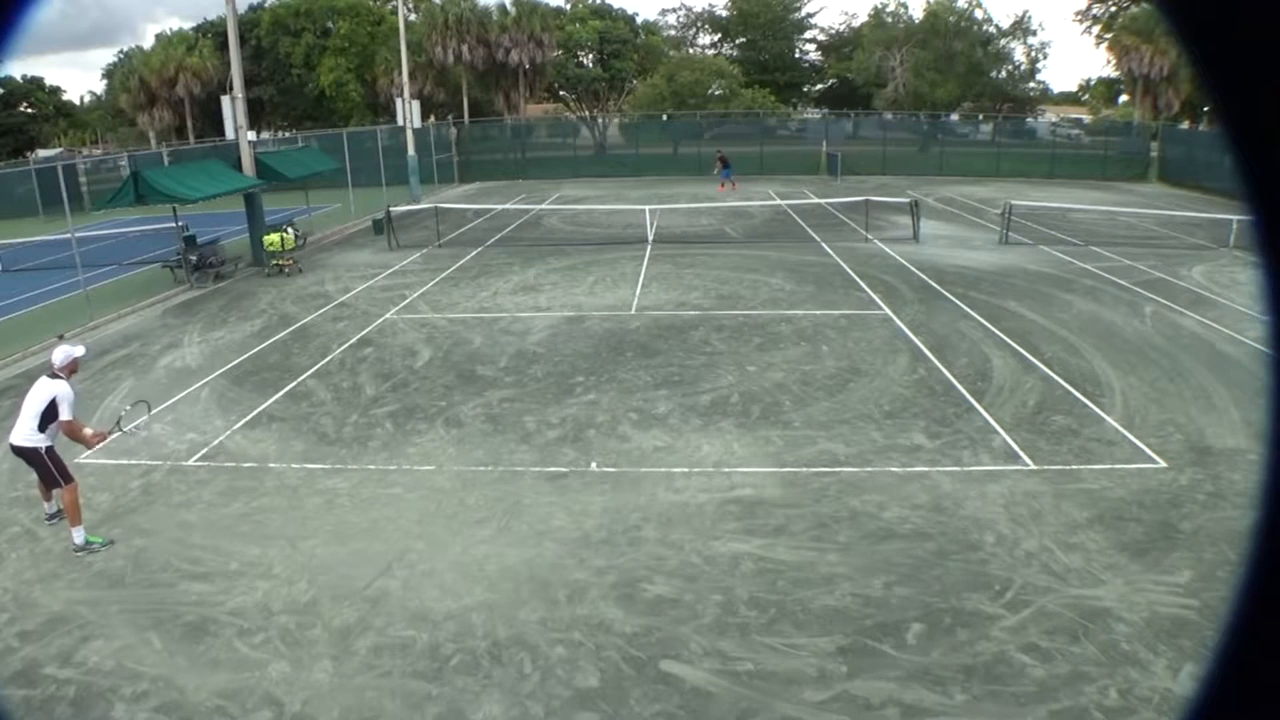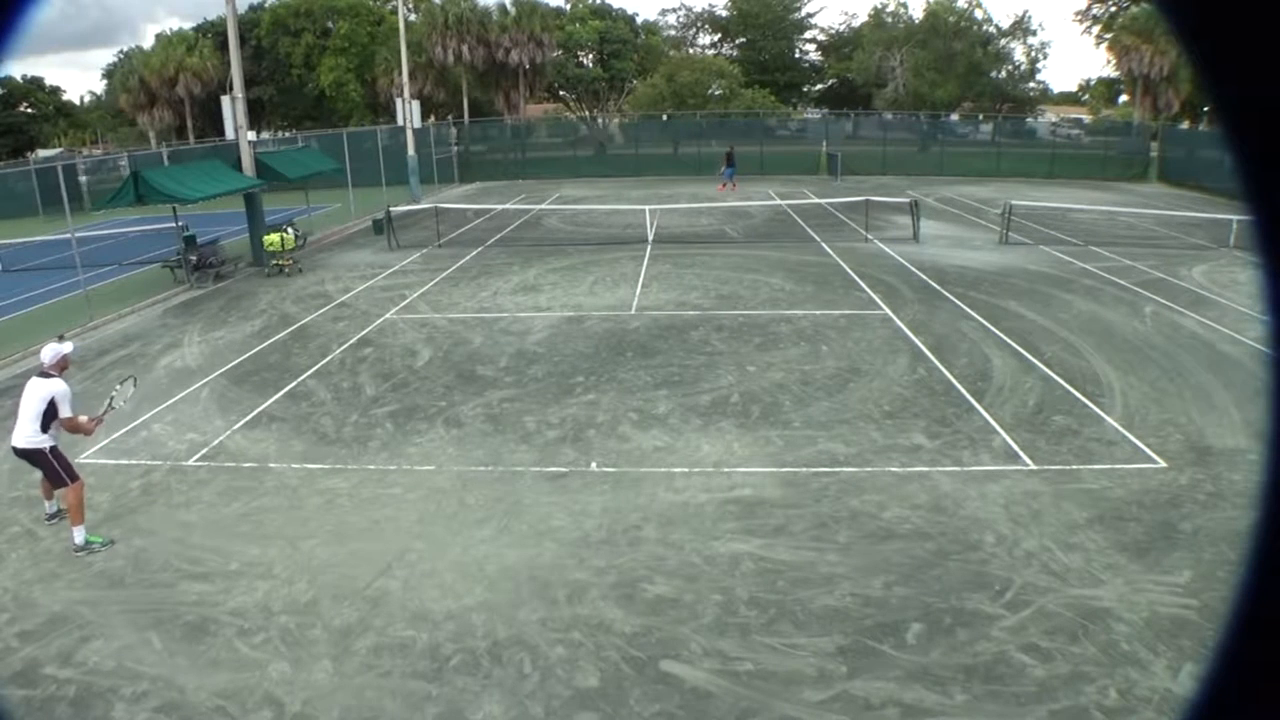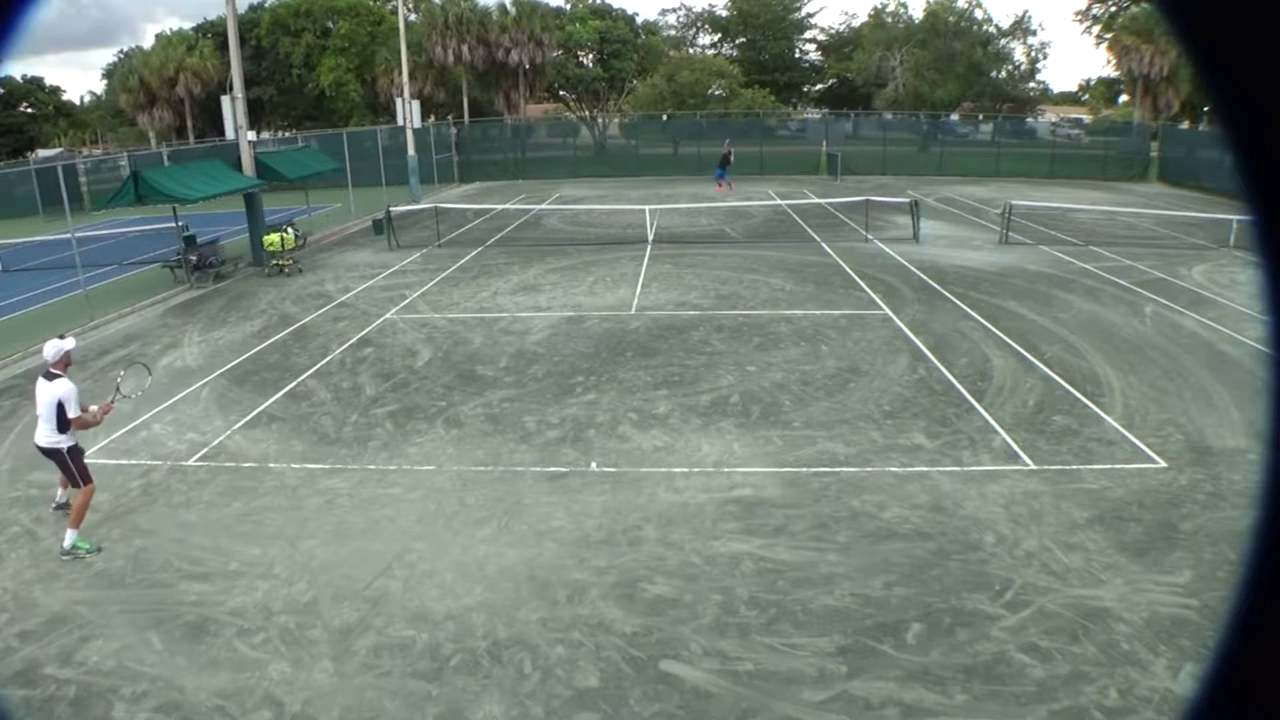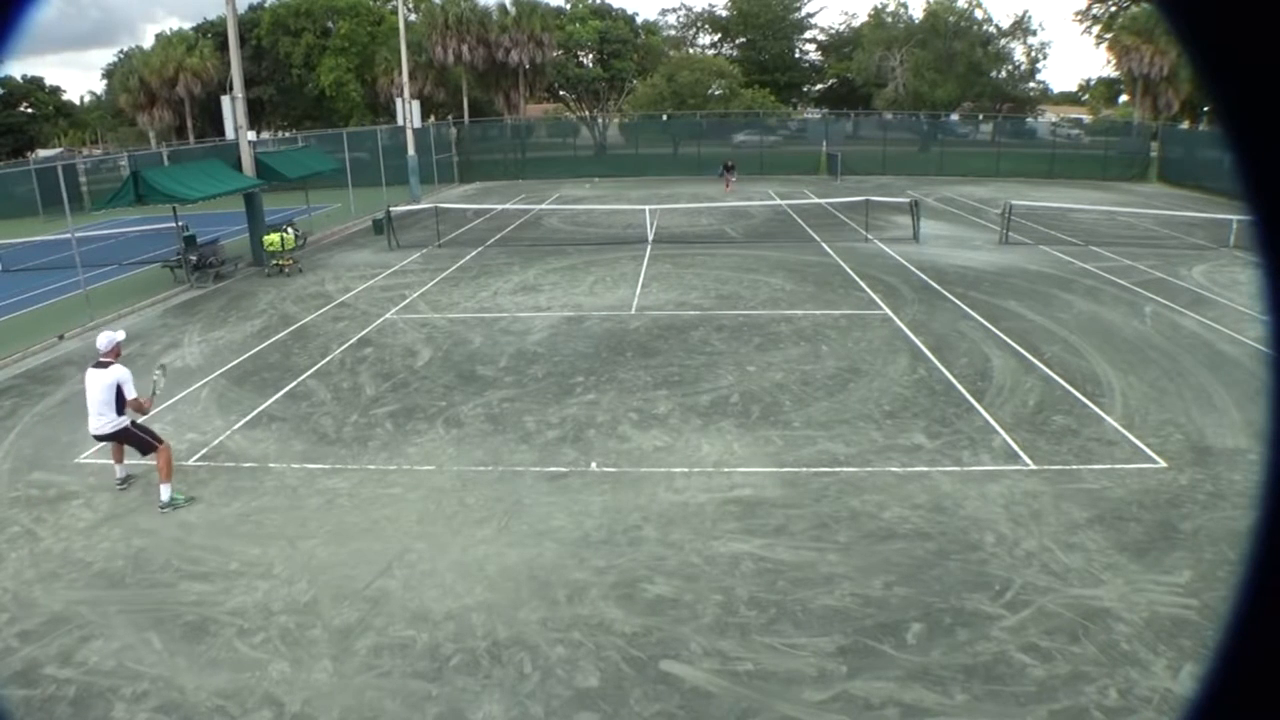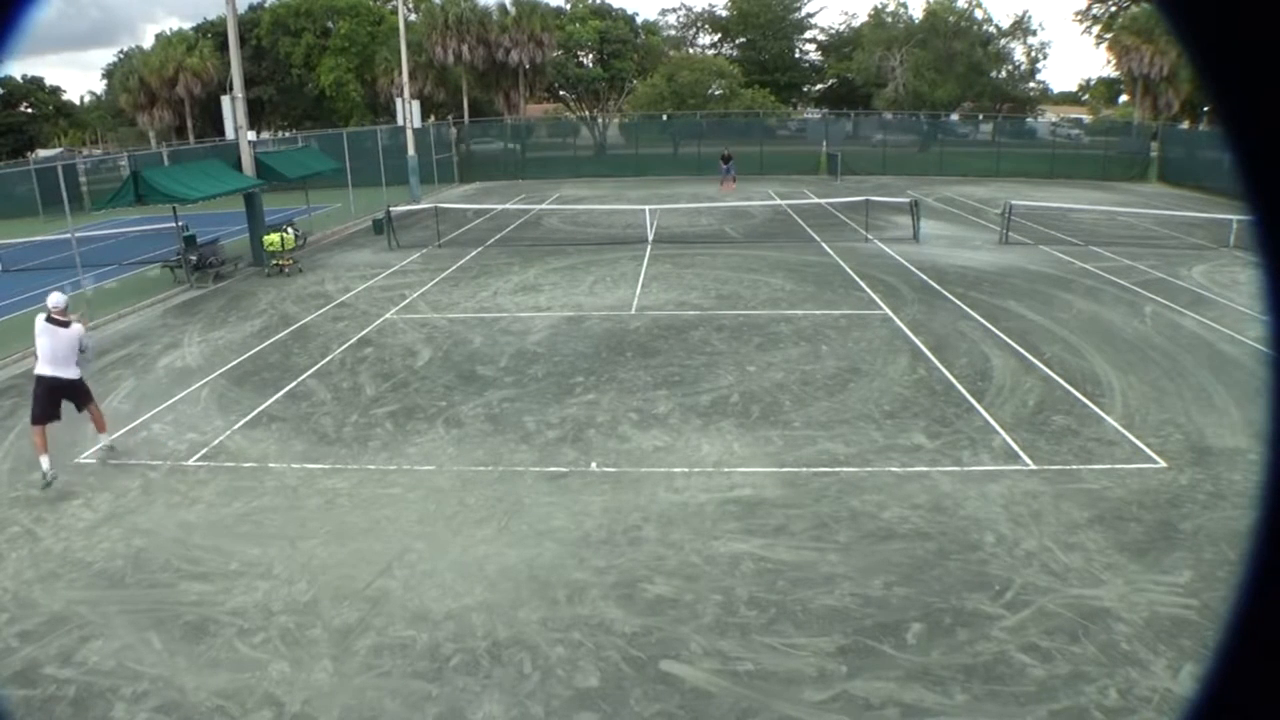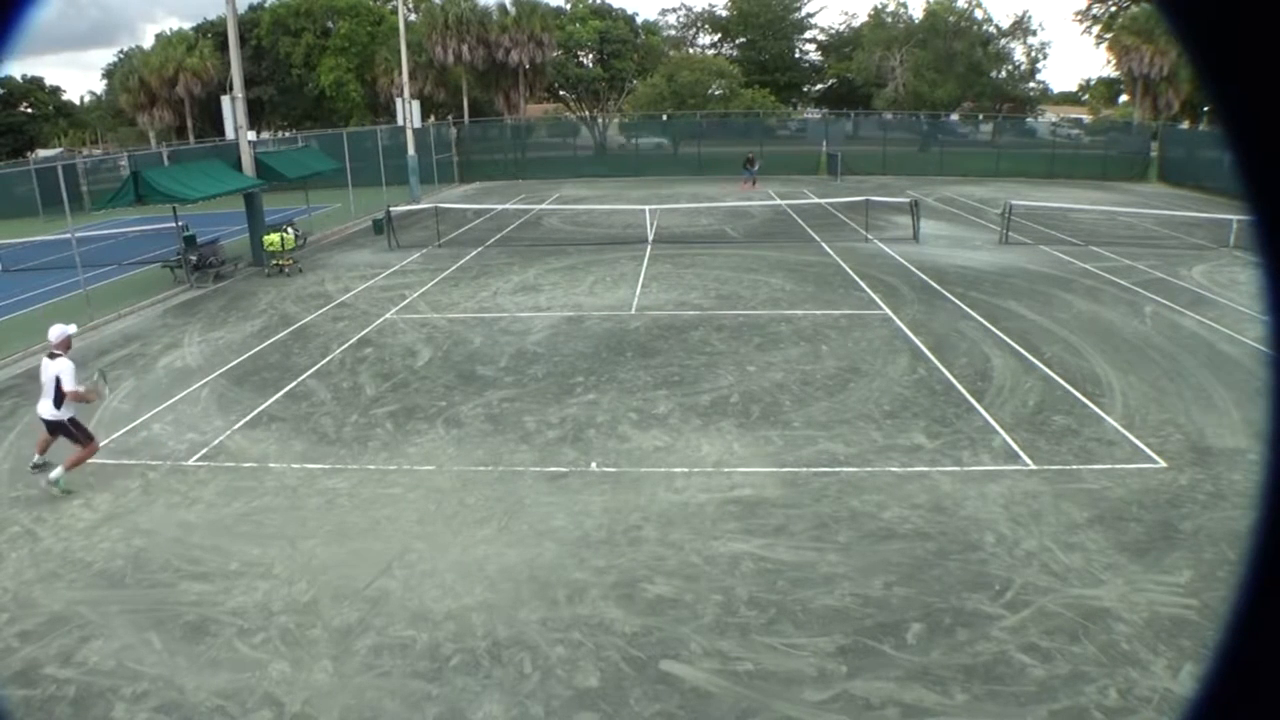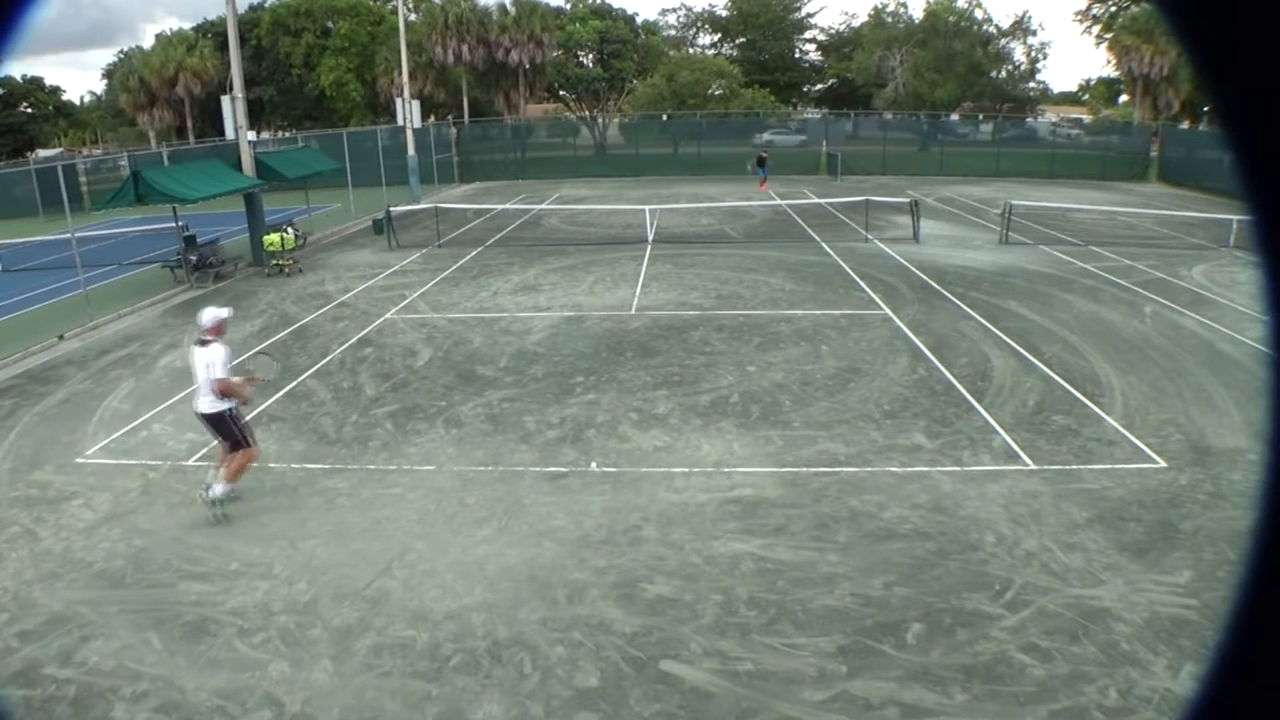
dt=0.7s
person 1, frame 1
left shoulder: (46, 381)
right shoulder: (63, 389)
left elbow: (66, 419)
right elbow: (67, 429)
left wrist: (88, 432)
right wrist: (88, 442)
left hip: (18, 440)
right hip: (34, 444)
left knee: (45, 473)
right knee: (69, 487)
left ankle: (51, 511)
right ankle: (80, 541)
person 1, frame 2
left shoulder: (35, 381)
right shoulder: (59, 387)
right elbow: (68, 425)
left wrist: (82, 419)
right wrist: (86, 429)
left hip: (19, 442)
right hip: (37, 445)
left knee: (49, 471)
right knee: (74, 485)
left ankle: (51, 511)
right ankle: (81, 541)
person 1, frame 3
left shoulder: (44, 379)
right shoulder: (66, 387)
right elbow: (77, 423)
left wrist: (93, 409)
right wrist: (97, 420)
left hip: (43, 440)
right hip: (58, 445)
left knee: (76, 454)
right knee: (86, 489)
left ankle: (61, 501)
right ankle: (69, 545)
person 1, frame 4
left shoulder: (90, 371)
right shoulder: (121, 372)
right elbow: (133, 404)
left wrist: (138, 402)
right wrist: (145, 408)
left hip: (96, 430)
right hip: (117, 426)
right knee: (163, 449)
left ankle: (121, 477)
right ankle: (166, 499)
person 1, frame 5
left shoulder: (40, 321)
right shoulder: (77, 329)
right elbow: (83, 349)
left hip: (45, 379)
right hip: (71, 379)
left knee: (38, 427)
right knee: (91, 405)
left ankle: (47, 470)
right ankle: (106, 443)
person 1, frame 6
left shoulder: (47, 359)
right shoulder: (66, 365)
right elbow: (73, 396)
left wrist: (82, 391)
right wrist: (88, 397)
left hip: (45, 411)
right hip: (59, 416)
left knee: (53, 433)
right knee: (91, 447)
left ankle: (37, 461)
right ankle: (54, 478)
person 1, frame 7
left shoulder: (197, 347)
right shoulder: (218, 350)
right elbow: (221, 386)
left wrist: (237, 380)
right wrist: (242, 394)
left hip: (204, 408)
right hip: (219, 409)
left knee: (231, 445)
right knee: (249, 452)
left ankle: (214, 484)
right ankle: (215, 494)
